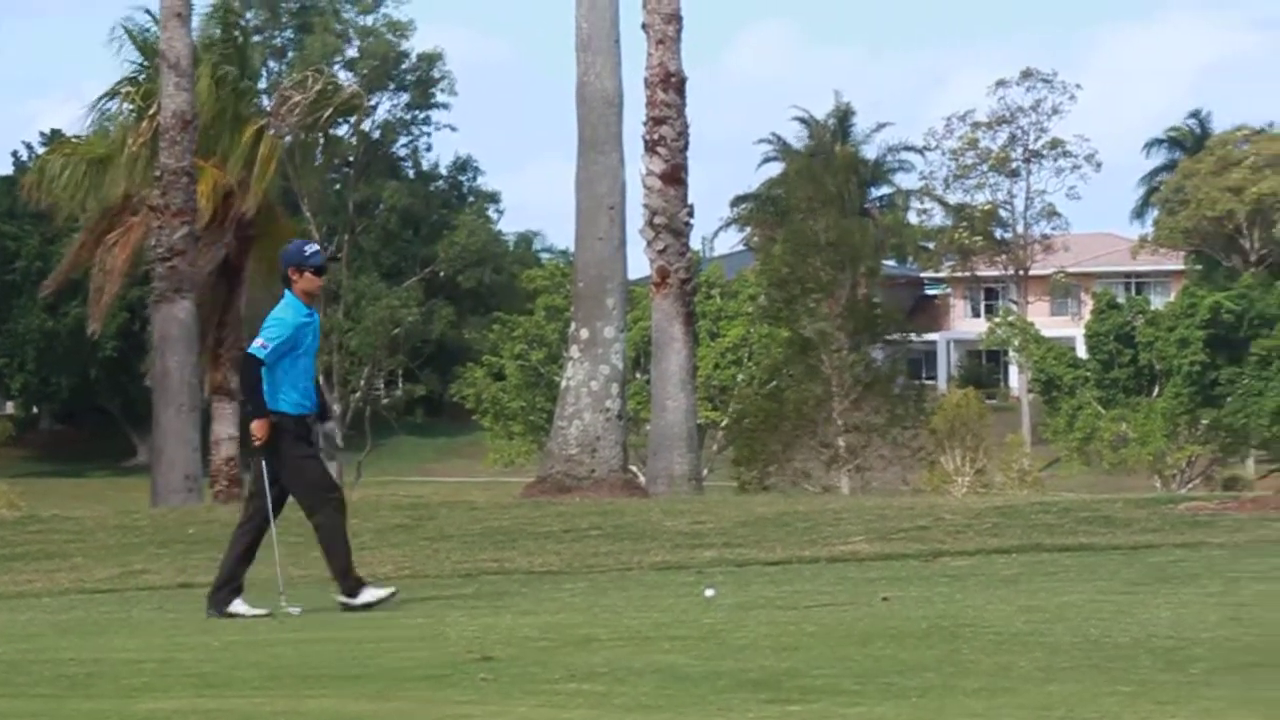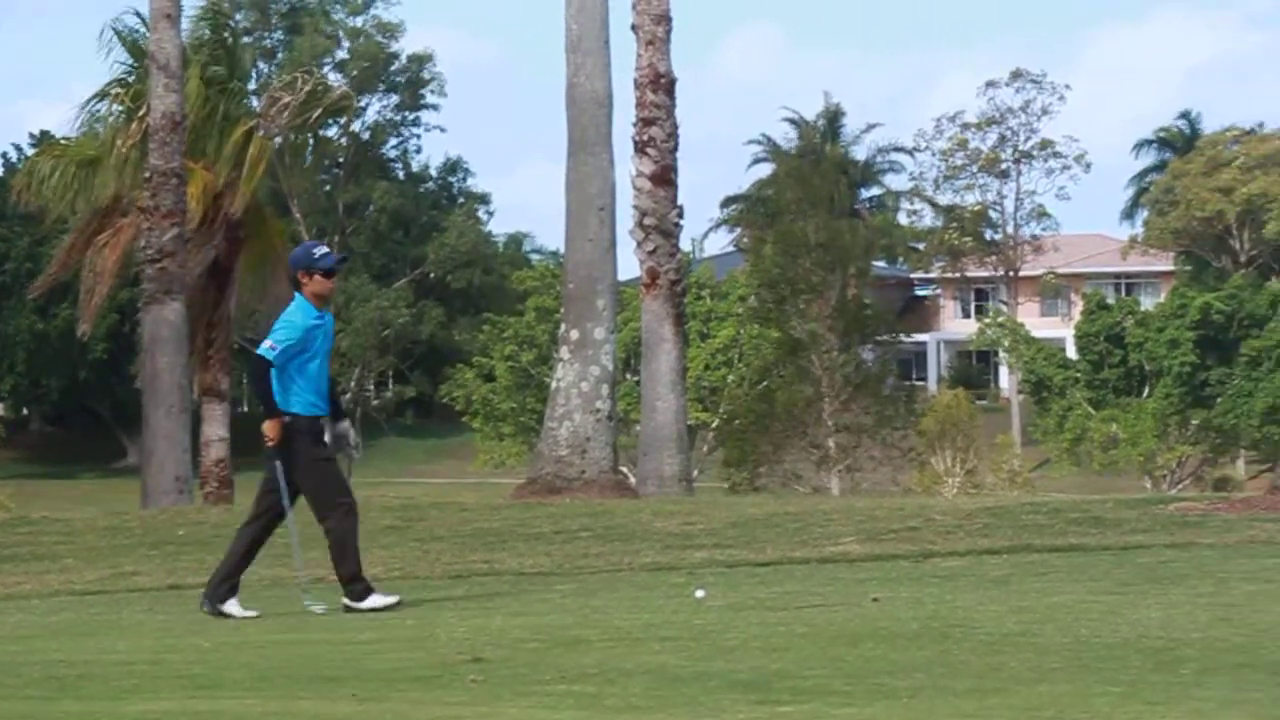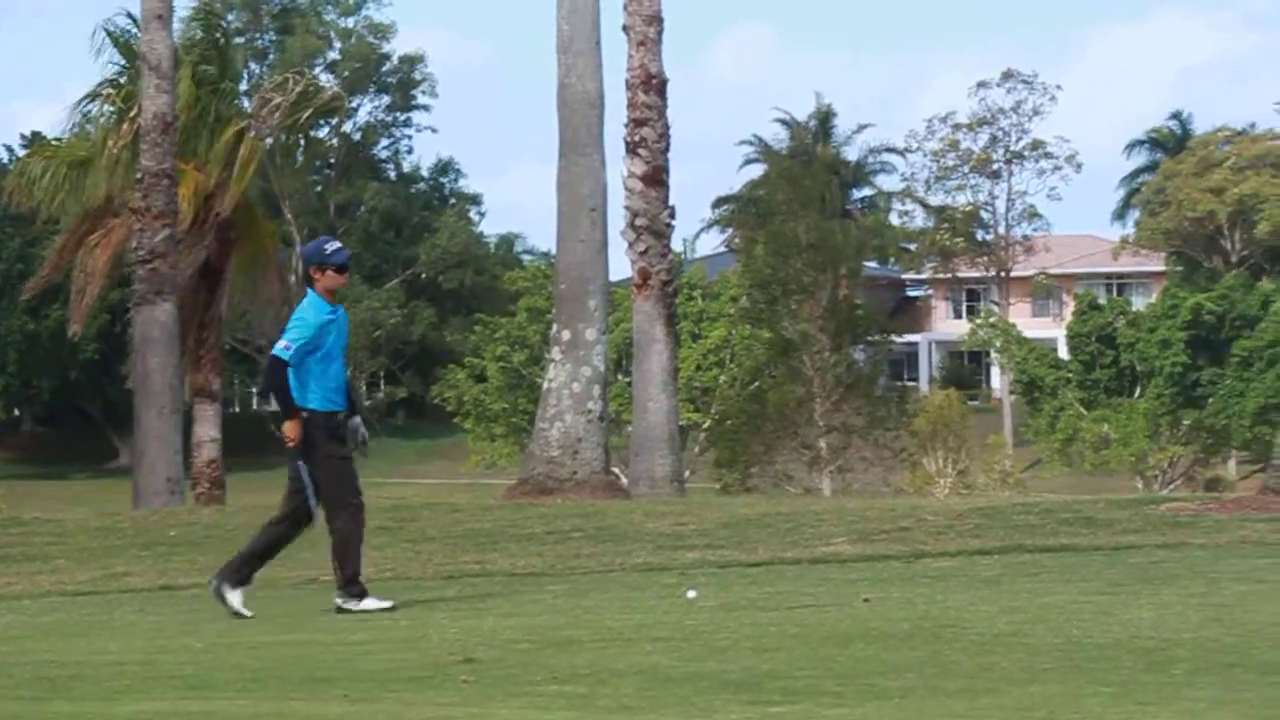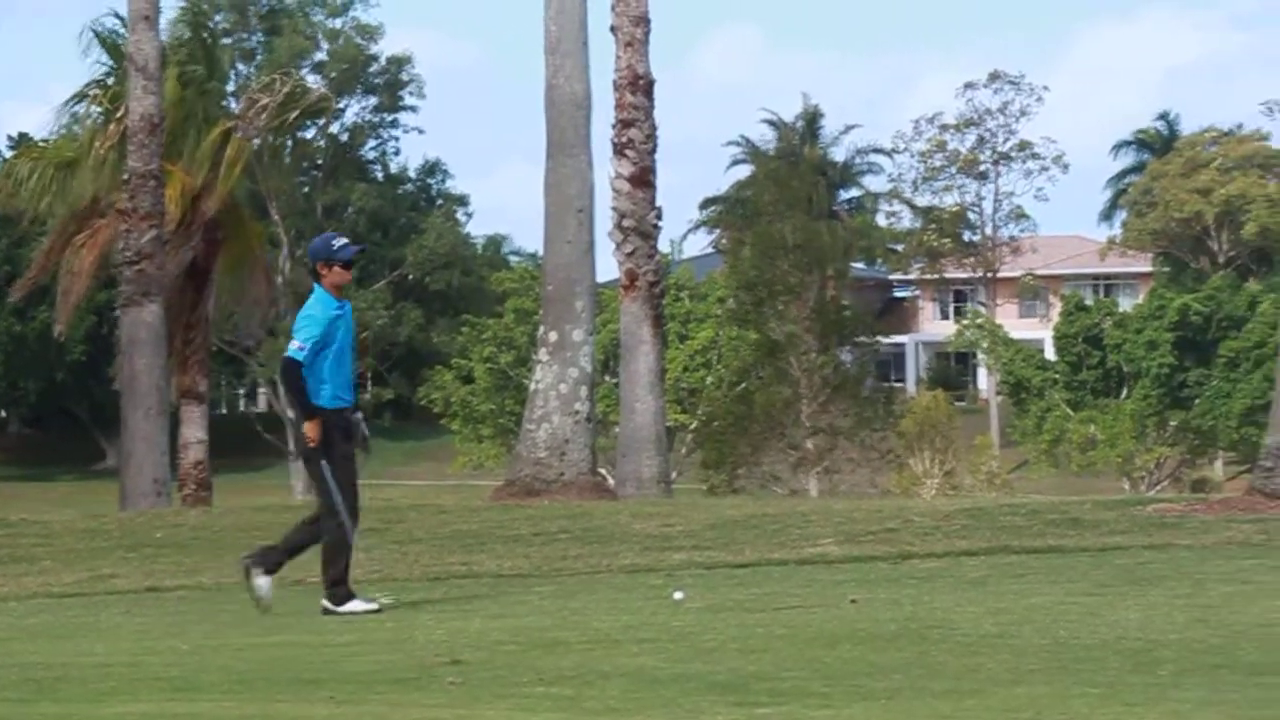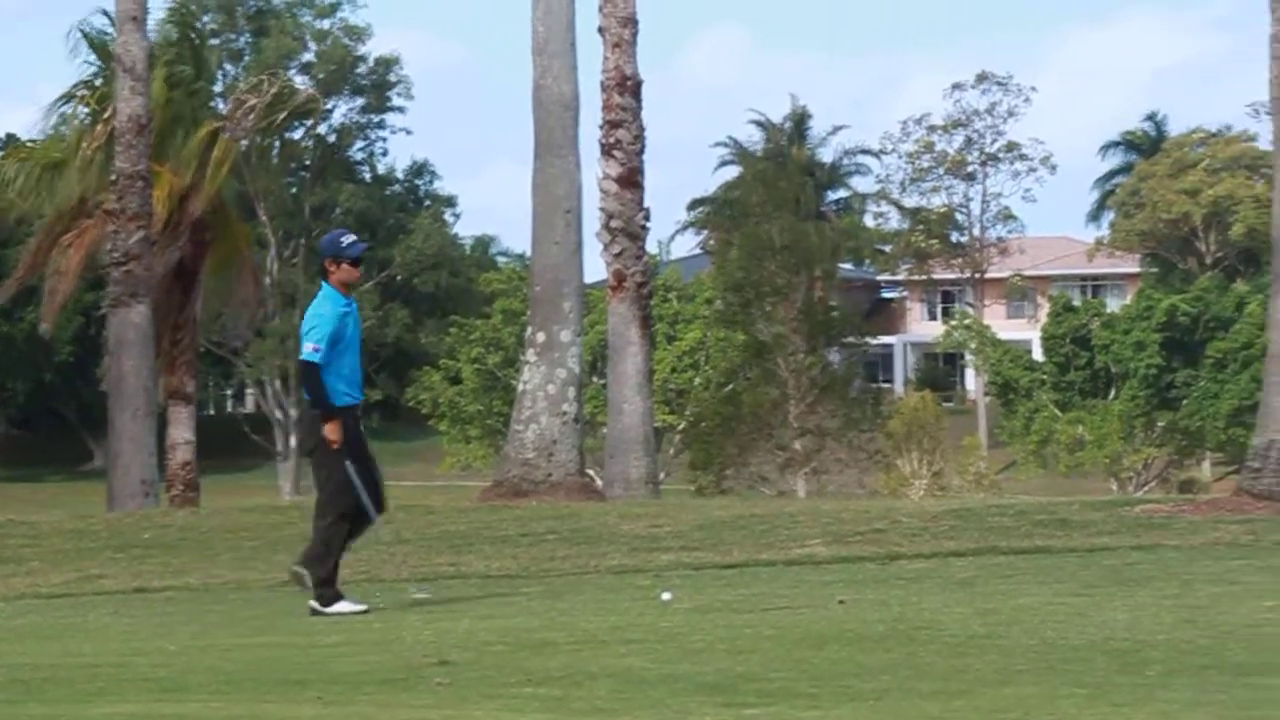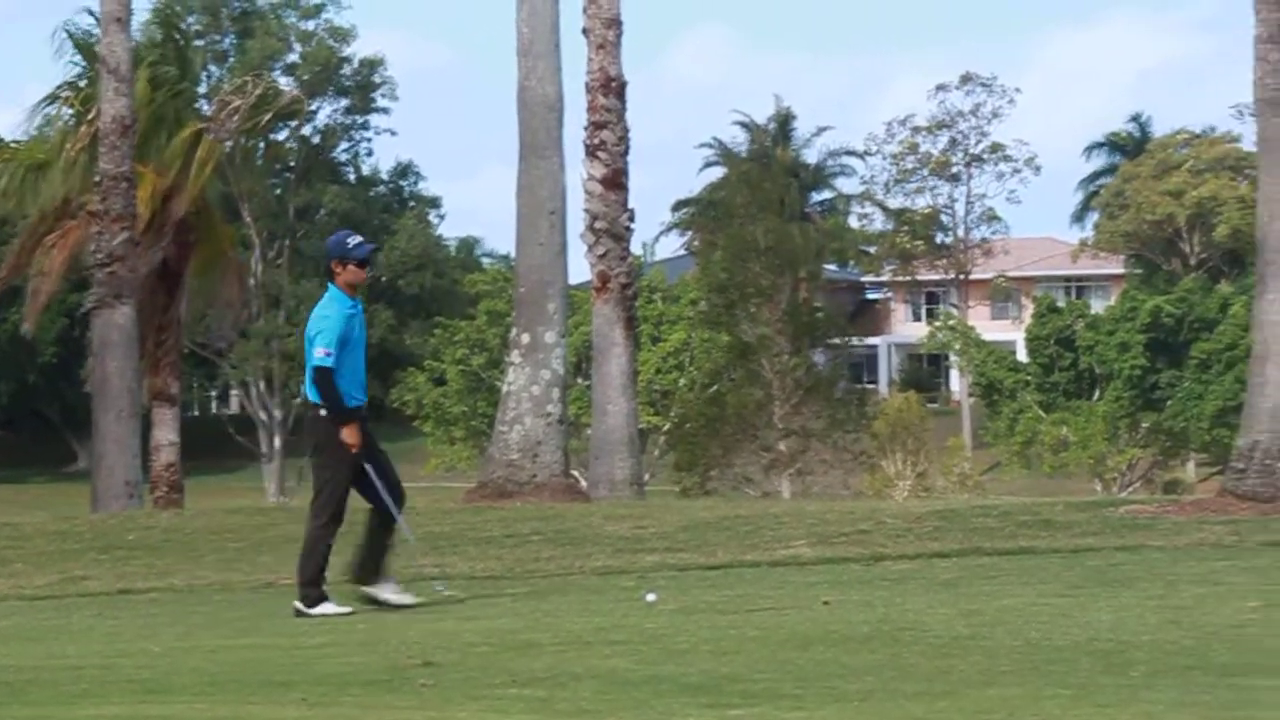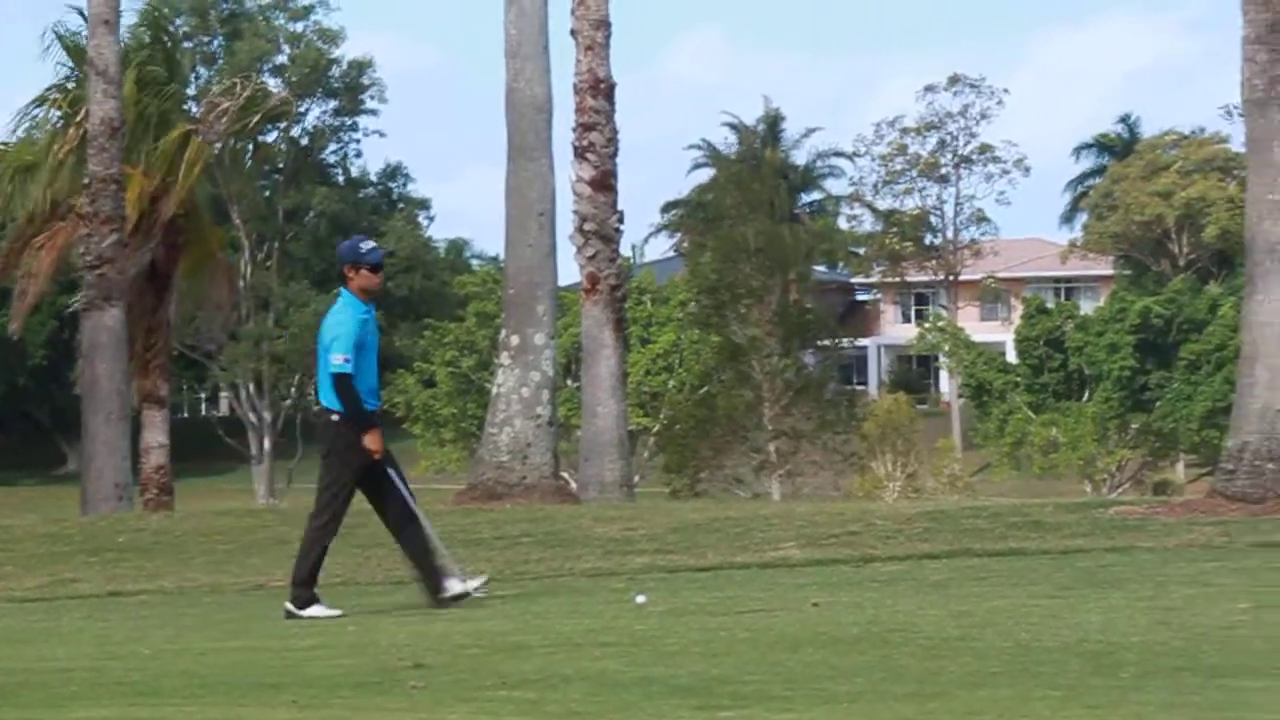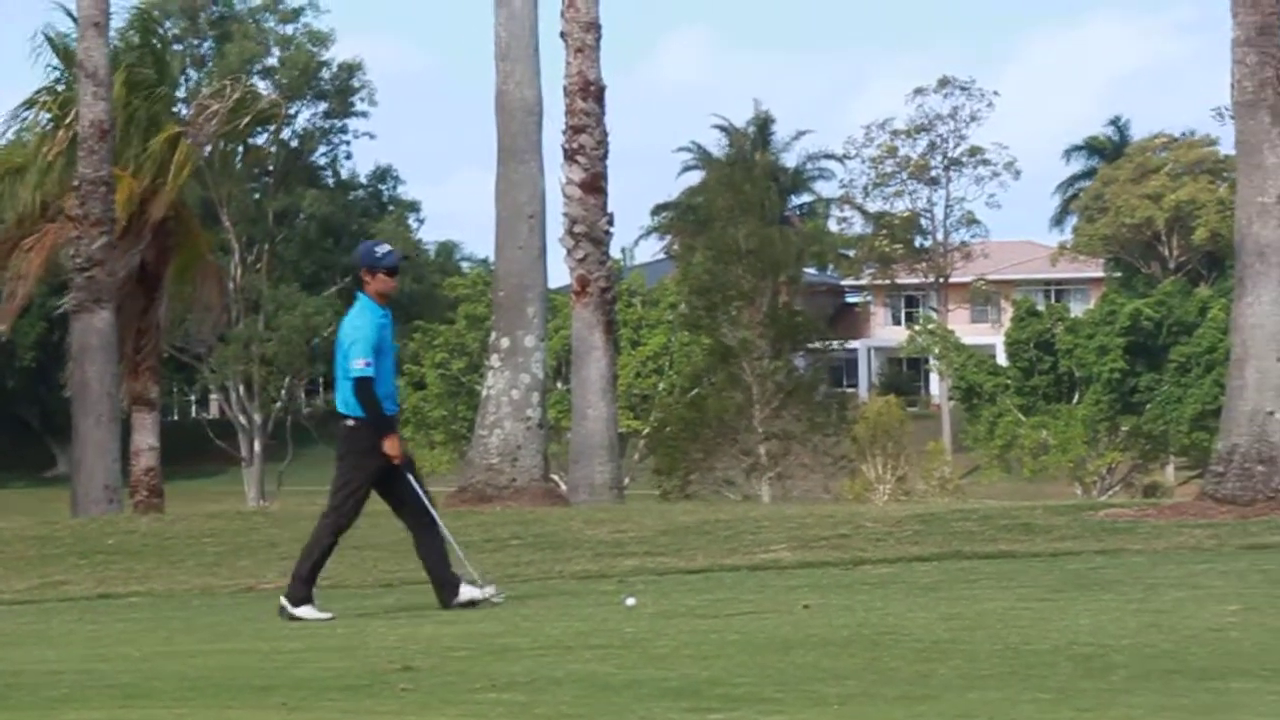
dt=0.1s
person 1, frame 1
left shoulder: (311, 317)
right shoulder: (287, 318)
right elbow: (250, 364)
left wrist: (323, 418)
right wrist: (259, 416)
left hip: (296, 427)
right hip: (283, 429)
left knee: (259, 514)
right knee: (328, 503)
left ankle: (224, 595)
right ankle: (351, 589)
person 1, frame 2
left shoulder: (324, 319)
right shoulder: (297, 320)
right elbow: (259, 366)
left wrist: (340, 419)
right wrist: (271, 417)
left hip: (309, 427)
right hip: (296, 429)
left knee: (267, 515)
right knee: (338, 507)
left ankle: (220, 592)
right ankle: (356, 592)
person 1, frame 3
left shoulder: (337, 314)
right shoulder: (309, 317)
right elbow: (275, 368)
left wrist: (353, 415)
right wrist: (291, 417)
left hip: (330, 423)
right hip: (312, 425)
left knee: (297, 514)
right knee: (346, 508)
left ankle: (233, 578)
right ankle: (350, 592)
person 1, frame 4
left shoulder: (343, 309)
right shoulder: (317, 314)
right elbow: (290, 368)
left wrist: (354, 412)
right wrist: (308, 418)
left hip: (337, 420)
right hip: (323, 423)
left knee: (332, 511)
right knee: (342, 509)
left ankle: (266, 561)
right ankle: (338, 595)
person 1, frame 5
left shoulder: (348, 307)
right shoulder: (325, 312)
right elbow: (307, 370)
right wrist: (330, 419)
left hip: (344, 417)
right hip: (326, 419)
left knee: (371, 501)
right knee: (336, 509)
left ankle: (311, 564)
right ankle: (324, 596)
person 1, frame 6
left shoulder: (352, 307)
right shoulder: (331, 313)
right elbow: (321, 375)
right wrist: (345, 424)
left hip: (351, 418)
right hip: (332, 423)
left knee: (391, 498)
right knee: (328, 511)
left ankle: (371, 578)
right ankle: (310, 597)
person 1, frame 7
left shoulder: (365, 313)
right shoulder: (346, 319)
right elbow: (341, 382)
right wrist: (366, 430)
left hip: (362, 427)
right hip: (346, 429)
left knee: (401, 507)
right knee: (328, 515)
left ankle: (438, 584)
right ankle: (301, 599)
person 1, frame 8
left shoulder: (380, 316)
right shoulder: (364, 323)
right elbow: (361, 387)
right wrist: (387, 434)
left hip: (377, 429)
right hip: (363, 433)
left knee: (418, 510)
right knee: (338, 518)
left ankle: (449, 589)
right ankle: (296, 598)
